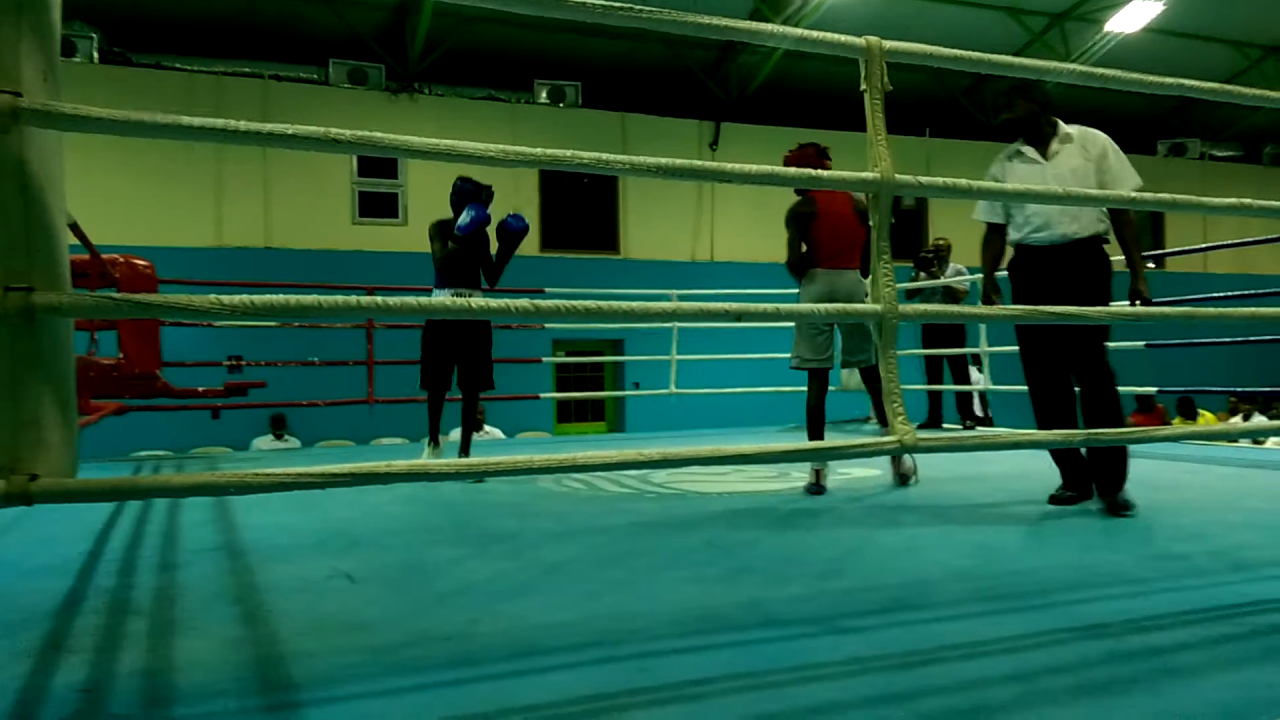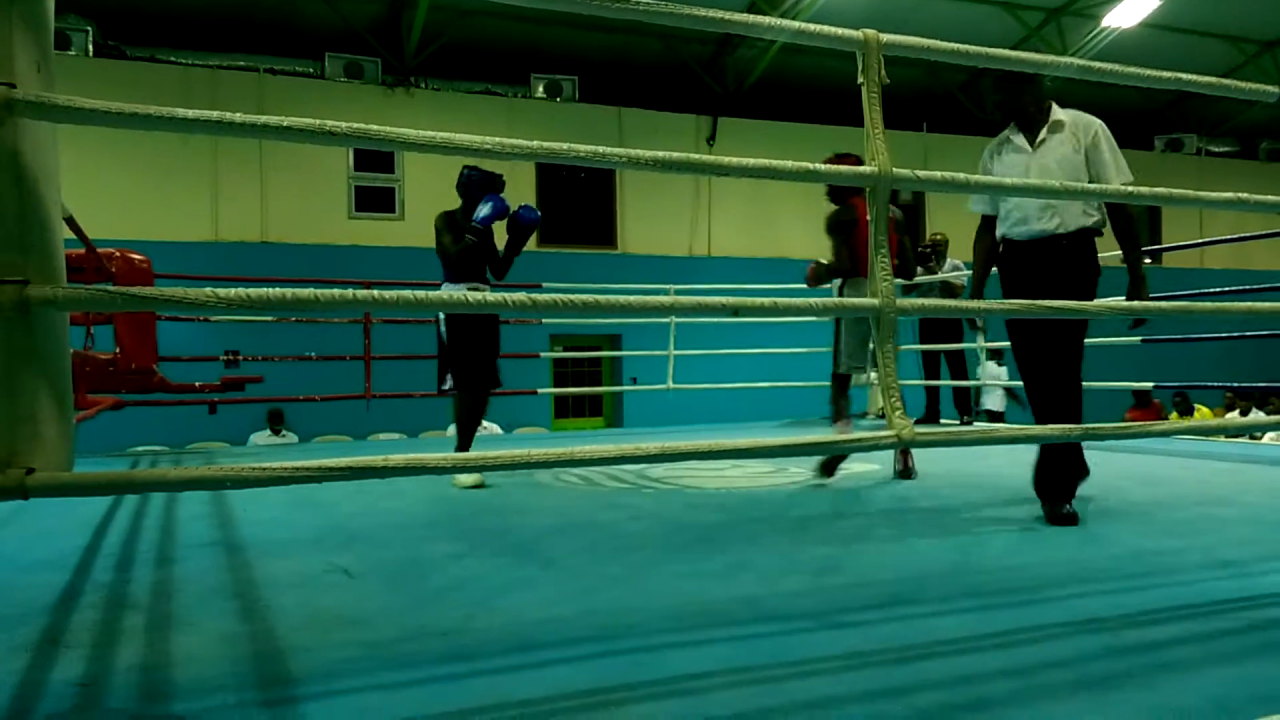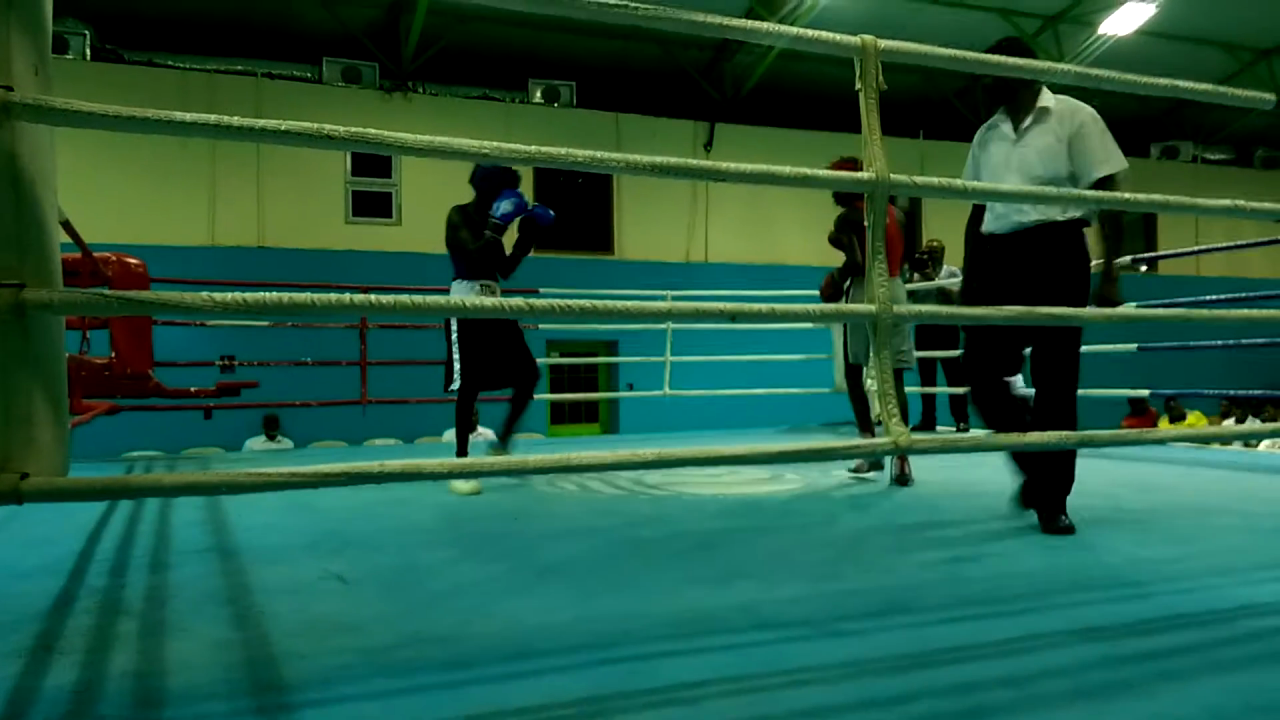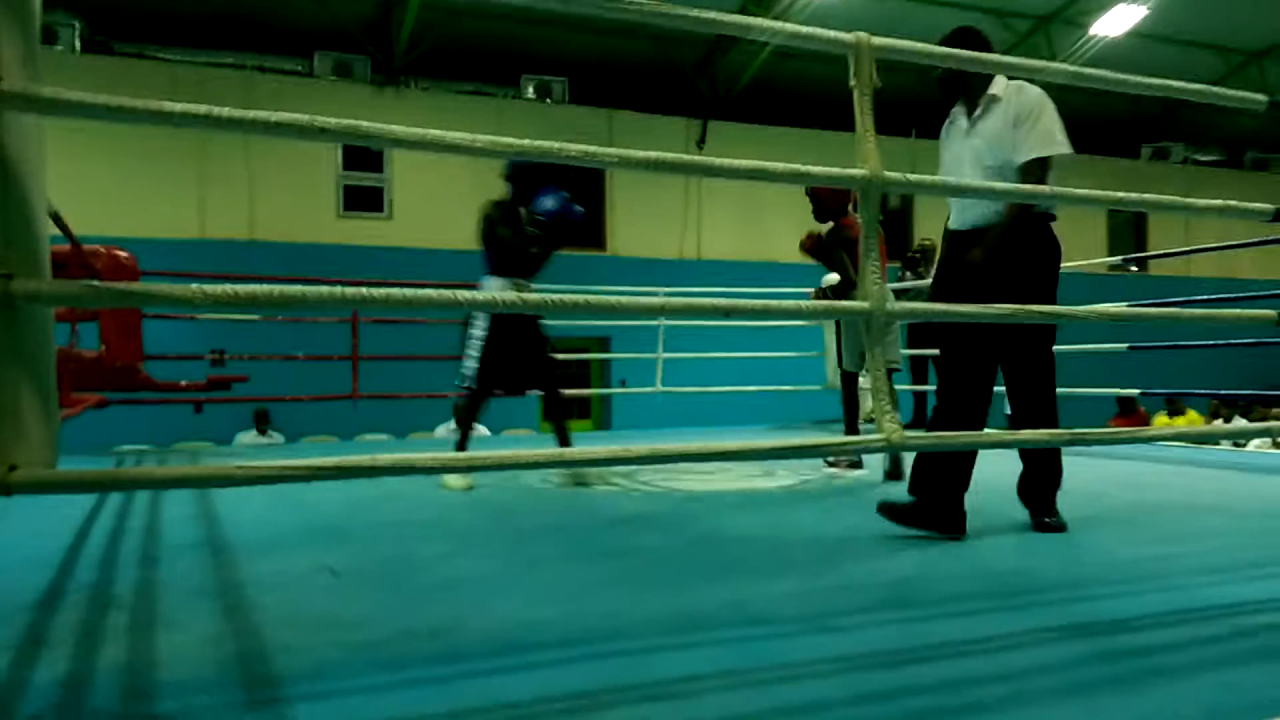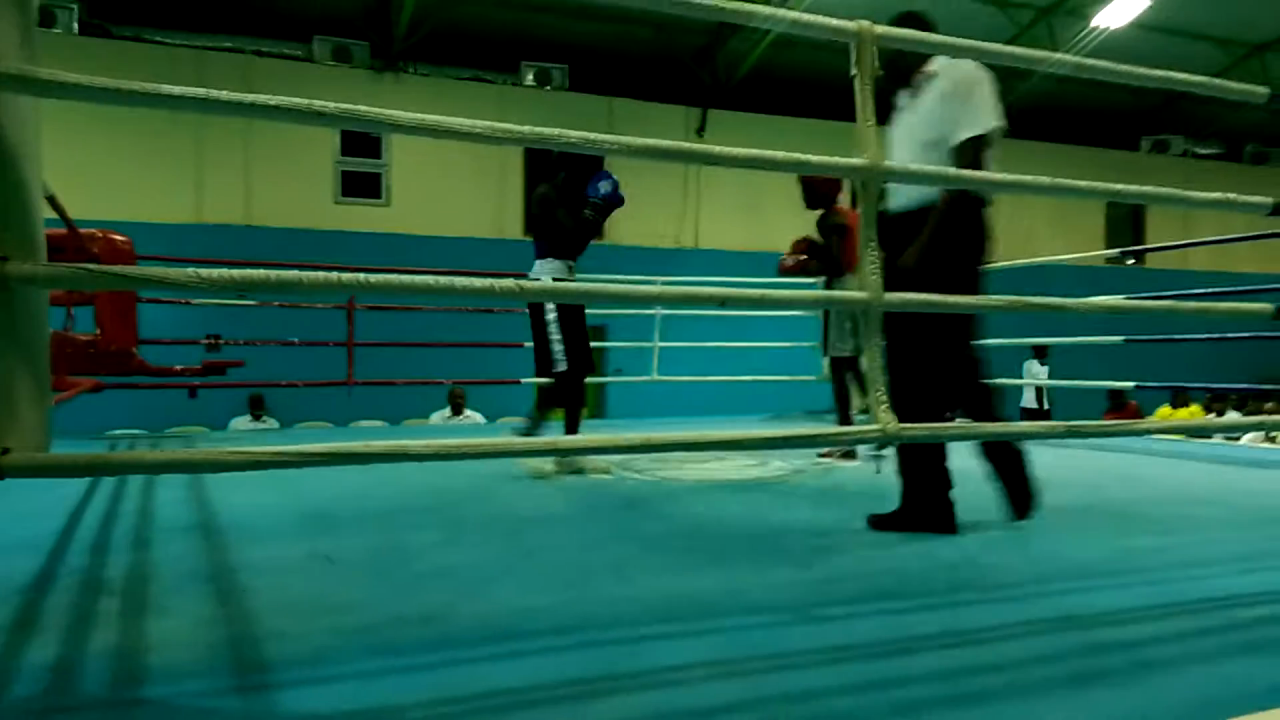
dt=0.3s
person 1, frame 1
left shoulder: (1092, 144)
right shoulder: (1004, 165)
left elbow: (1121, 211)
right elbow: (995, 231)
left wrist: (1136, 274)
right wrist: (988, 278)
left hip: (1084, 262)
right hip: (1031, 269)
left knee: (1091, 366)
right knee: (1044, 377)
left ankle: (1109, 475)
right ankle: (1074, 475)
person 1, frame 2
left shoulder: (1085, 129)
right shoulder: (996, 151)
left elbow: (1117, 204)
right elbow: (988, 224)
left wrist: (1136, 275)
right wrist: (976, 285)
left hip: (1071, 256)
right hip: (1018, 263)
left knee: (1059, 368)
right knee: (1036, 374)
left ankle: (1055, 485)
right ankle: (1069, 464)
person 1, frame 3
left shoulder: (1073, 117)
right shoulder: (987, 134)
left elbow: (1106, 195)
left wrist: (1108, 272)
right wrist: (967, 281)
left hip: (1053, 252)
right hip: (995, 257)
left knee: (1054, 378)
right knee: (979, 368)
left ankle: (1052, 498)
right ankle: (1036, 467)
person 1, frame 4
left shoulder: (1025, 100)
right shoulder: (953, 122)
left elbow: (1032, 184)
left wrist: (990, 247)
right wrist: (941, 273)
left hip: (1019, 249)
right hip: (964, 252)
left knee: (1029, 378)
right knee: (960, 378)
left ankle: (1042, 499)
right ankle: (937, 501)
person 1, frame 5
left shoulder: (963, 77)
right shoulder: (902, 101)
left elbow: (967, 167)
left wrist: (922, 242)
right wrist: (894, 249)
left hip: (946, 232)
right hip: (906, 235)
left knee: (949, 365)
right knee: (909, 365)
left ankle: (1009, 464)
right ankle: (925, 499)
person 2, frame 1
left shoulder: (800, 209)
right shoulder: (859, 205)
left elbow: (795, 264)
right elbow: (866, 264)
left hip: (816, 290)
right hip: (851, 287)
left knee: (817, 380)
right knee: (873, 375)
left ankle: (818, 468)
right ankle: (898, 457)
person 2, frame 2
left shoulder: (841, 217)
right shoulder: (893, 214)
left elbow: (843, 267)
right elbow: (908, 271)
left wrist: (820, 272)
left hip: (856, 294)
left knee: (841, 377)
left ankle: (841, 432)
right ankle: (903, 455)
person 2, frame 3
left shoulder: (850, 216)
right shoulder: (895, 215)
left elbow: (856, 262)
left wrist: (835, 279)
left hip: (864, 295)
right hip: (895, 293)
left knee: (854, 372)
right knee: (894, 377)
right ankle: (901, 458)
person 2, frame 4
left shoulder: (837, 235)
left elbow: (850, 281)
left wrist: (825, 294)
right wrist: (822, 253)
left knee: (849, 377)
right knee: (884, 377)
left ankle: (852, 451)
person 2, frame 5
left shoulder: (829, 219)
right shoulder: (853, 216)
left elbow: (837, 266)
left wrist: (803, 267)
right wrist: (817, 252)
left hip: (842, 291)
right hip: (860, 288)
left knee: (839, 364)
right knee: (852, 362)
person 3, frame 1
left shoulder: (480, 234)
right shoulder: (439, 228)
left elbow: (492, 279)
right elbow: (441, 264)
left wrist: (507, 247)
right wrist: (460, 236)
left knee: (472, 385)
right knee: (436, 383)
left ankle: (463, 456)
right ankle: (432, 441)
person 3, frame 2
left shoulder: (486, 226)
right shoulder: (446, 220)
left elbow: (499, 272)
right elbow: (454, 258)
left wrist: (516, 240)
right wrist: (477, 228)
left knee: (483, 386)
right knee: (465, 383)
left ankle: (465, 449)
right ankle: (461, 458)
person 3, frame 3
left shoulder: (492, 223)
right shoulder: (459, 216)
left elbow: (505, 271)
right elbow: (474, 256)
left wrist: (526, 239)
right wrist: (496, 223)
left hip: (494, 303)
right hip: (467, 303)
left knee: (528, 376)
right knee: (469, 387)
left ankle: (502, 444)
person 3, frame 4
left shoulder: (523, 217)
right shoulder: (495, 212)
right elbow: (517, 255)
left wrist: (555, 236)
right wrist: (540, 222)
left knee: (551, 382)
right knee: (481, 386)
person 3, frame 5
left shoulder: (567, 197)
right shoulder: (546, 194)
right elbow: (571, 237)
left wrist: (600, 212)
right wrist: (594, 205)
left hip: (564, 284)
right hip: (549, 283)
left knee: (576, 370)
right knee: (567, 369)
right ankle: (528, 434)
person 4, frame 1
left shoulder: (958, 270)
right shoulder: (923, 272)
left elbow: (960, 295)
right elbow: (909, 295)
left wrist: (939, 277)
right wrist: (918, 272)
left hip: (952, 326)
right hip: (929, 327)
left knee: (960, 373)
right knee: (933, 375)
left ankle: (968, 417)
right ankle: (934, 416)
person 4, frame 2
left shoulder: (955, 265)
right shoulder: (920, 267)
left elbow: (957, 290)
right elbow: (906, 290)
left wrist: (936, 272)
right wrist: (914, 267)
left hip: (949, 321)
right hip: (927, 322)
left knee: (957, 369)
right knee: (930, 370)
left ankle: (965, 413)
right ankle: (931, 412)
person 4, frame 3
left shoulder: (952, 272)
right shoulder: (916, 275)
left elbow: (954, 297)
left wrist: (933, 279)
right wrist: (912, 274)
left hip: (946, 328)
right hip: (923, 329)
left knee: (954, 376)
right knee: (926, 377)
left ankle: (962, 420)
right ankle: (928, 419)
person 4, frame 4
right shoulder: (909, 273)
right elbow: (896, 295)
left wrist: (923, 277)
right wrist: (905, 272)
left hip: (936, 326)
right hip: (915, 326)
right knee: (918, 374)
right ankle: (919, 416)
person 4, frame 5
left shoulder: (940, 262)
right shoulder: (914, 262)
left elbow: (946, 287)
right elbow: (900, 288)
left wrist: (924, 269)
left hip: (936, 317)
right hip: (914, 317)
left knee: (941, 362)
right knee: (915, 363)
left ankle: (948, 407)
right ankle: (915, 408)
